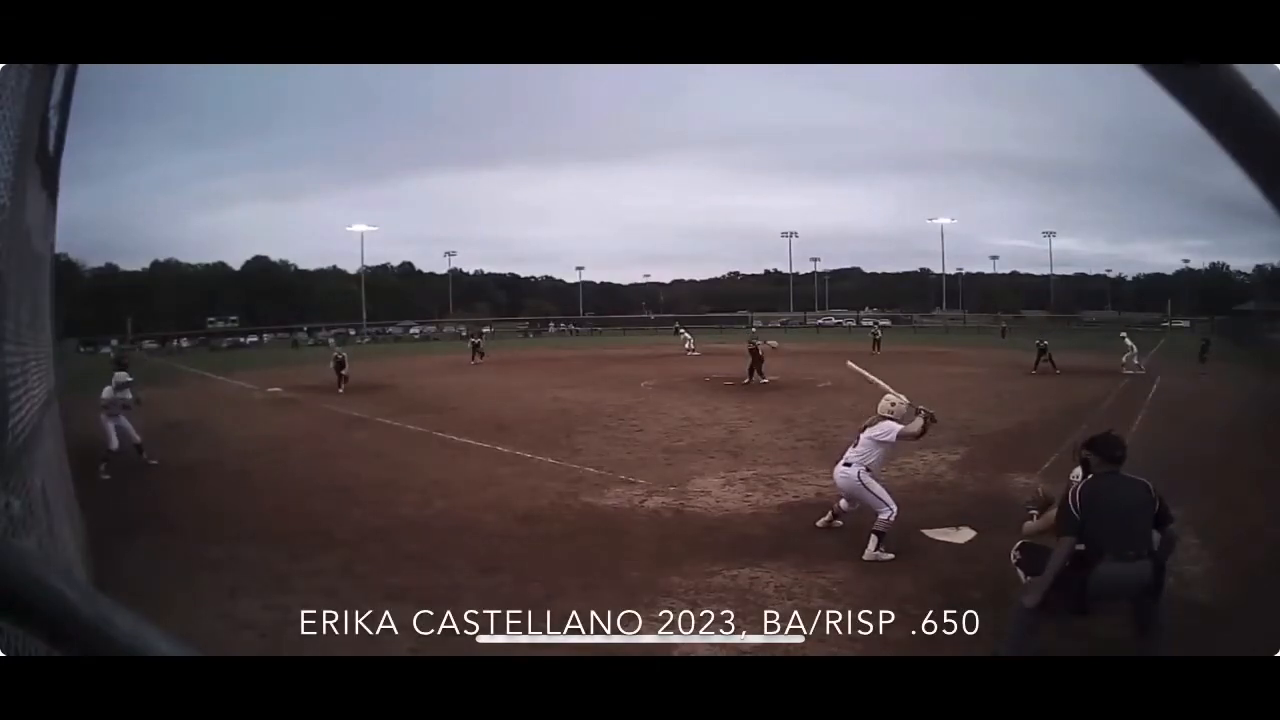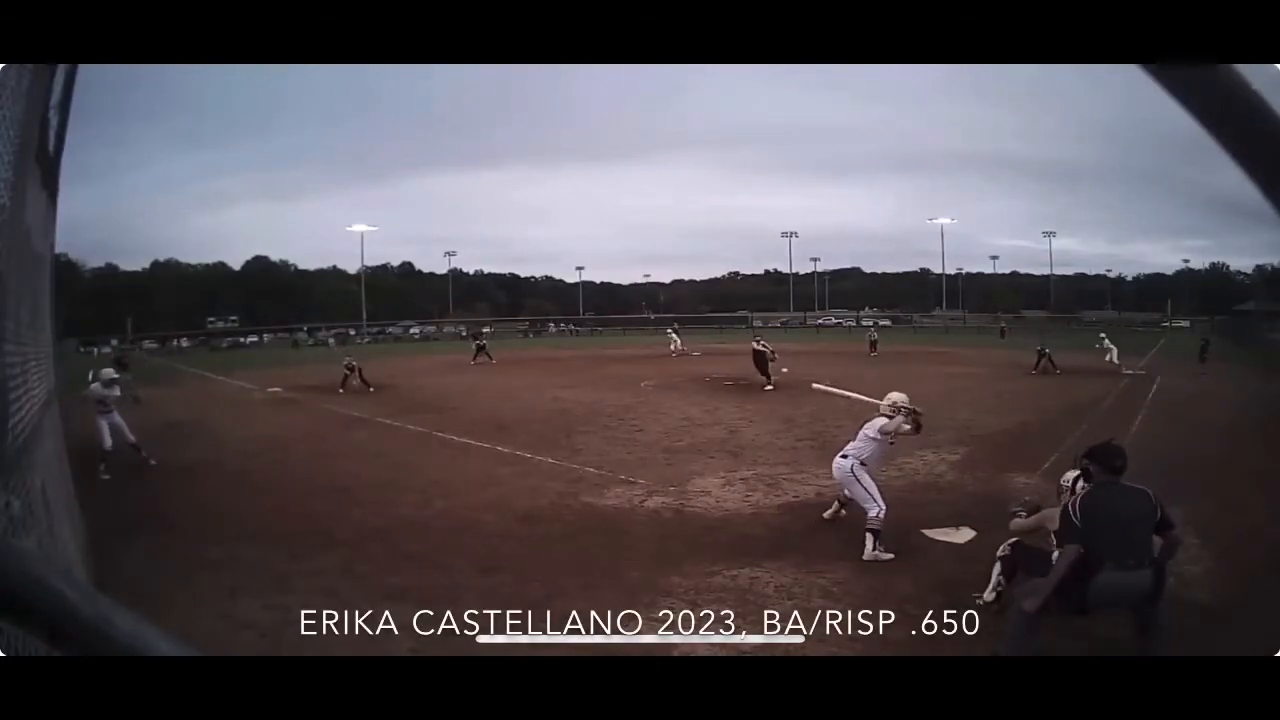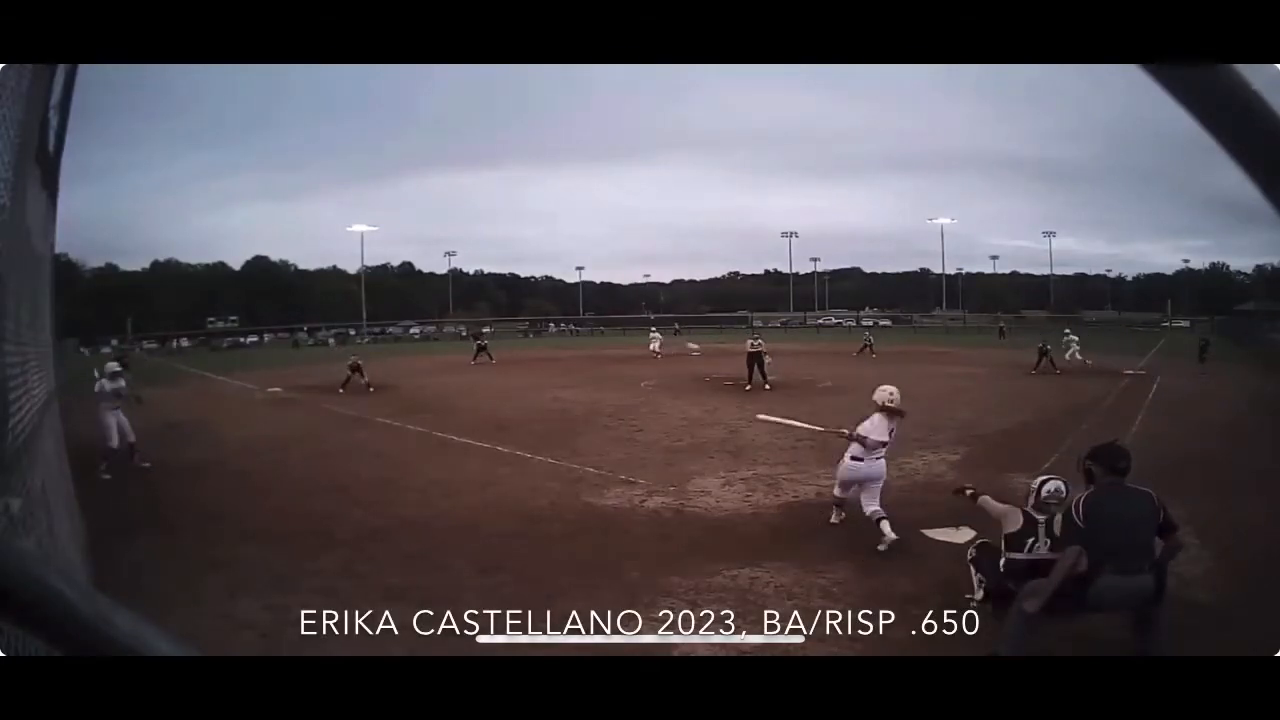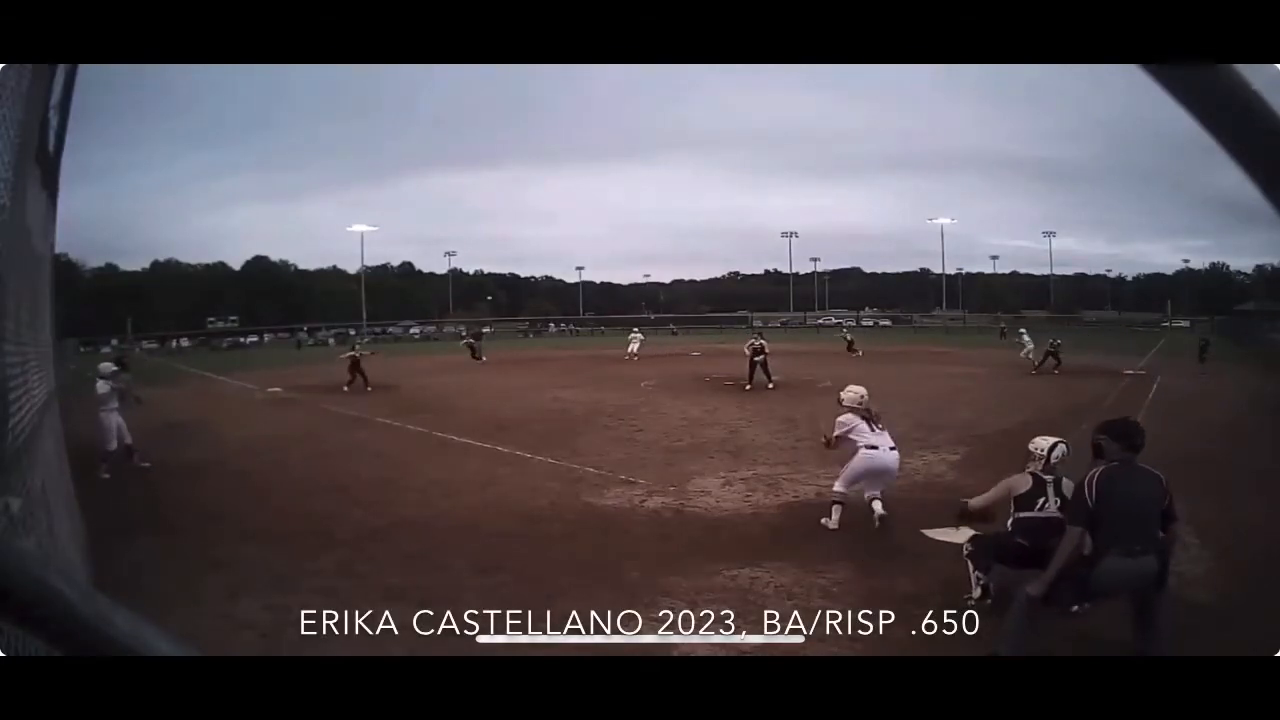
dt=0.4s
person 1, frame 1
left shoulder: (1079, 492)
right shoulder: (1145, 489)
left elbow: (1065, 547)
right elbow: (1169, 536)
left wrist: (1038, 591)
right wrist: (1156, 568)
left hip: (1101, 576)
right hip: (1143, 575)
left knee: (1031, 598)
right knee: (1147, 594)
left ankle: (1013, 652)
person 1, frame 2
left shoulder: (1080, 502)
right shoulder: (1146, 497)
left elbow: (1069, 555)
right elbow: (1173, 540)
left wrist: (1039, 597)
left hip: (1101, 586)
right hip: (1145, 585)
left knee: (1028, 596)
left ankle: (1011, 652)
right ankle: (1150, 649)
person 1, frame 3
left shoulder: (1083, 504)
right shoulder: (1149, 499)
left elbow: (1070, 557)
right elbow: (1175, 543)
left wrist: (1040, 598)
left hip: (1101, 589)
right hip: (1146, 588)
left knee: (1029, 595)
left ankle: (1008, 652)
right ankle: (1150, 650)
person 1, frame 4
left shoulder: (1096, 480)
right shoulder: (1157, 481)
left elbow: (1074, 538)
right elbow: (1170, 533)
left wrist: (1044, 582)
left hip: (1107, 569)
right hip: (1150, 569)
left knee: (1032, 594)
left ankle: (1008, 651)
